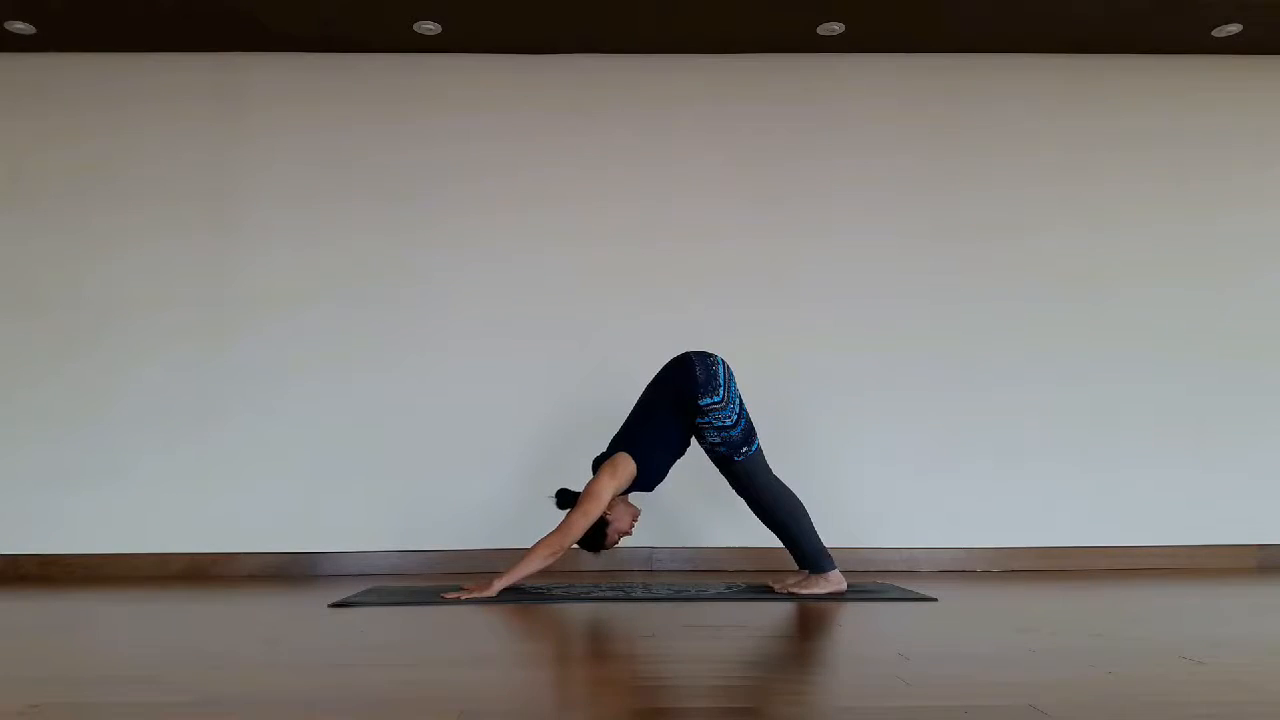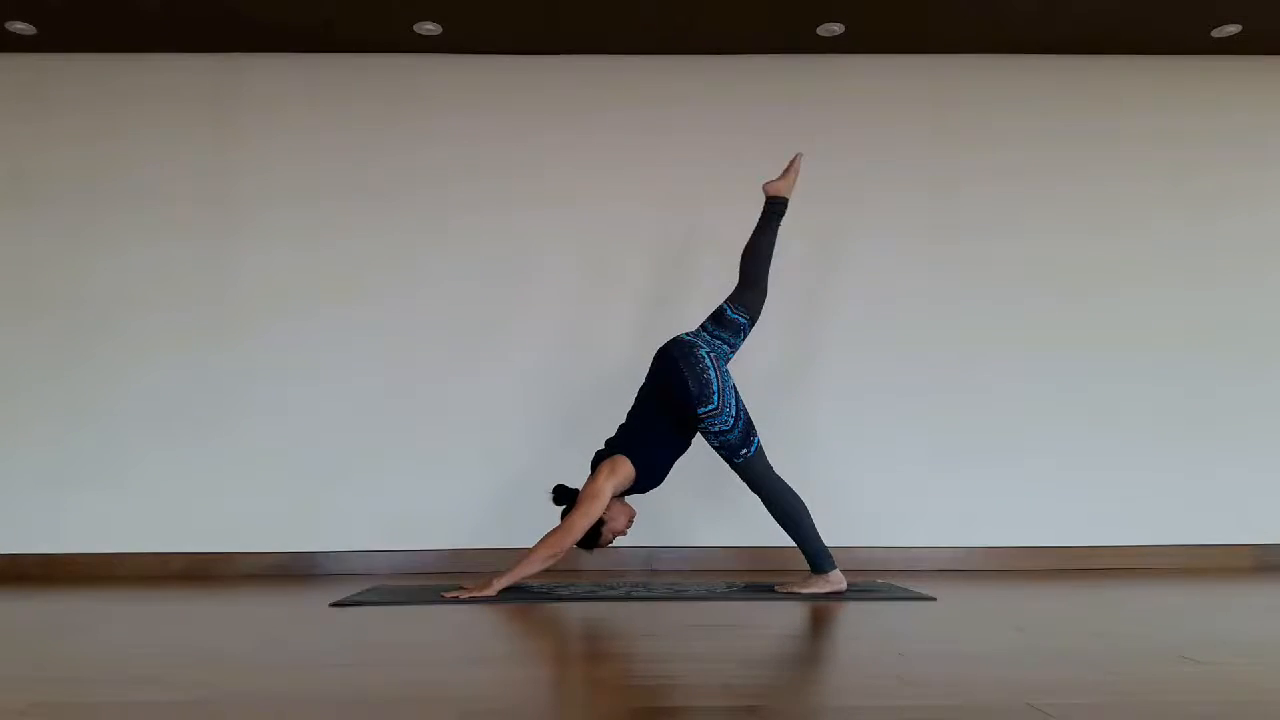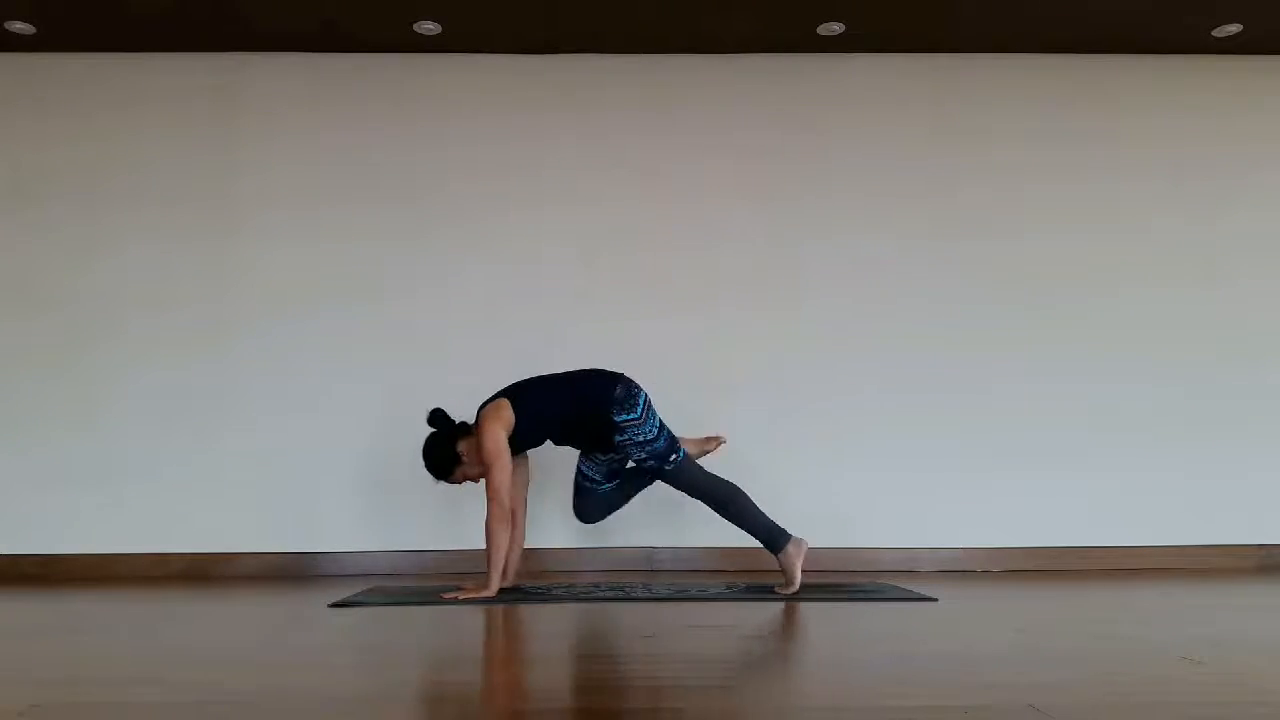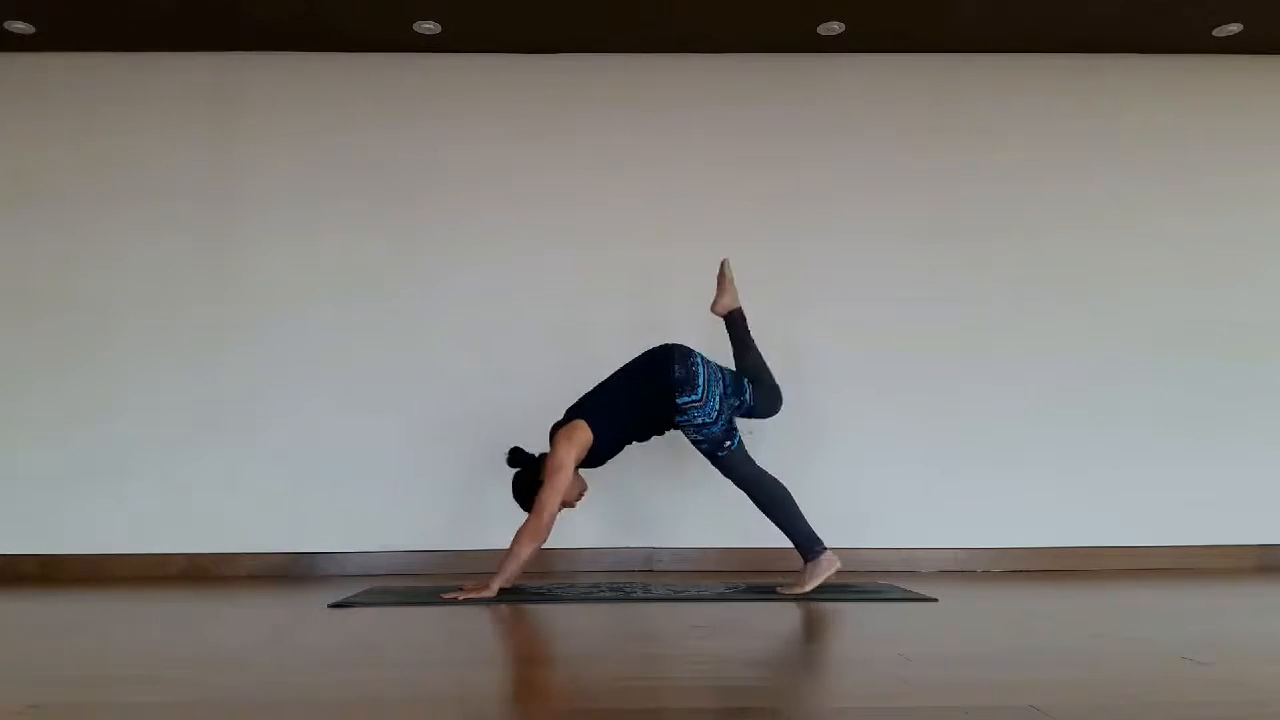
dt=0.5s
person 1, frame 1
left shoulder: (610, 478)
right shoulder: (611, 479)
left elbow: (557, 543)
right elbow: (557, 544)
right wrist: (500, 581)
left hip: (702, 383)
right hip: (695, 388)
left knee: (757, 483)
right knee: (750, 485)
left ankle: (826, 571)
right ankle: (812, 567)
person 1, frame 2
left shoulder: (607, 482)
right shoulder: (607, 480)
left elbow: (558, 544)
right elbow: (559, 541)
left wrist: (494, 584)
right wrist: (501, 580)
left hip: (693, 374)
right hip: (683, 364)
left knee: (762, 479)
right knee: (748, 298)
left ankle: (827, 573)
right ankle: (776, 197)
person 1, frame 3
left shoulder: (493, 425)
right shoulder: (505, 440)
left elbow: (501, 510)
right elbow: (516, 508)
left wrist: (493, 584)
right wrist: (508, 573)
left hip: (618, 407)
right hip: (601, 421)
left knee: (696, 482)
right knee: (589, 510)
left ankle: (785, 545)
right ankle: (677, 452)
person 1, frame 4
left shoulder: (566, 451)
right shoulder: (566, 449)
left elbow: (538, 525)
right elbow: (540, 527)
left wrist: (491, 585)
right wrist: (517, 570)
left hip: (678, 378)
right hip: (671, 375)
left knee: (744, 472)
right knee: (767, 403)
left ankle: (819, 555)
right ankle: (729, 308)
